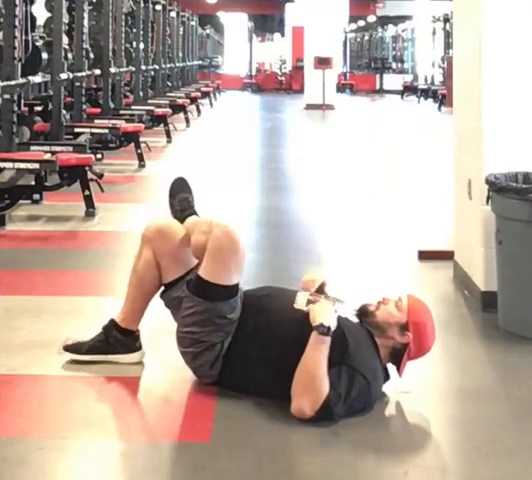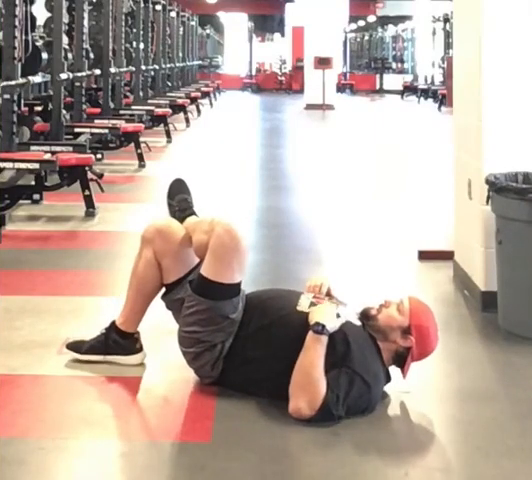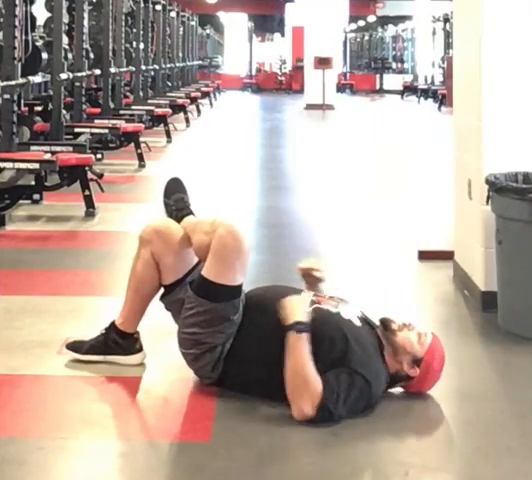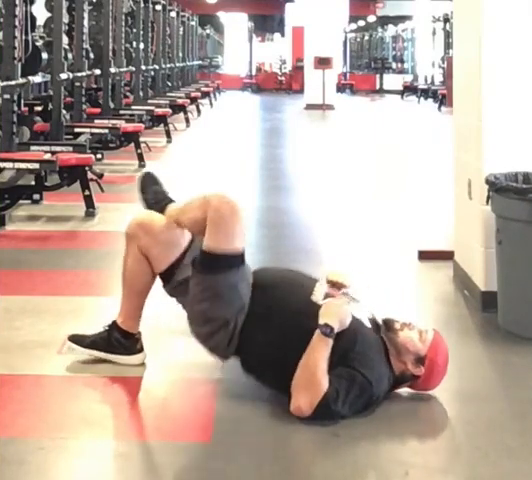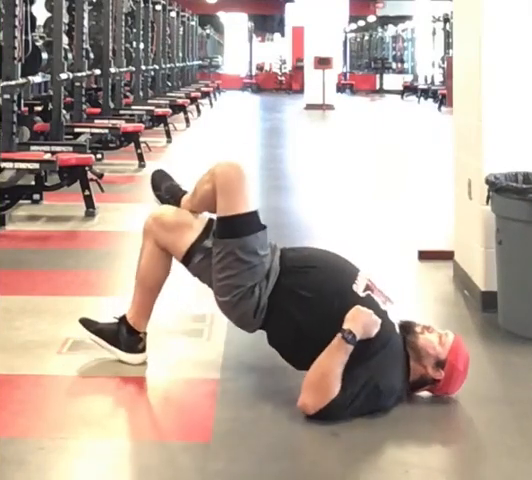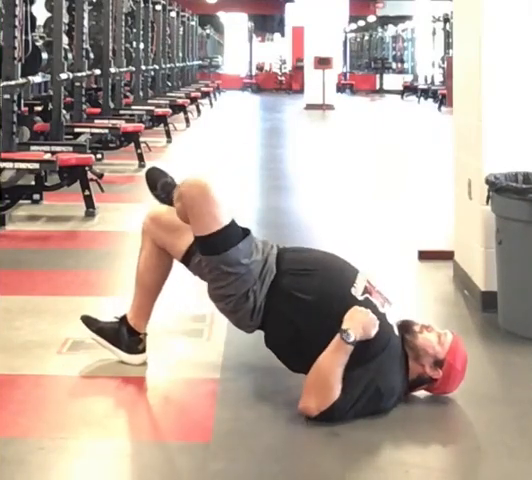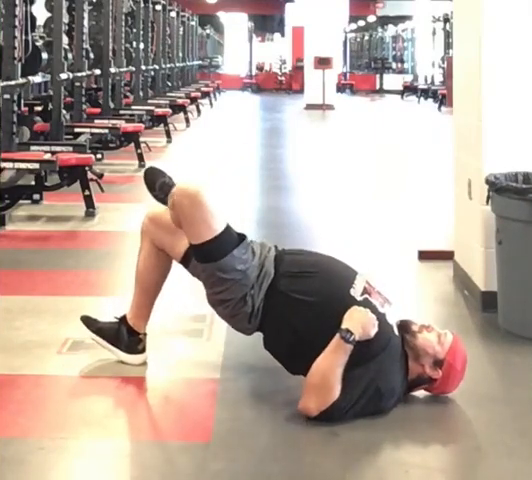
dt=0.7s
person 1, frame 1
left shoulder: (364, 374)
right shoulder: (357, 332)
left elbow: (305, 406)
left wrist: (322, 329)
right wrist: (317, 298)
left hip: (212, 349)
right hip: (232, 320)
left knee: (222, 236)
right knee: (159, 234)
left ankle: (191, 223)
right ankle: (122, 335)
person 1, frame 2
left shoulder: (364, 377)
right shoulder: (360, 333)
left elbow: (302, 405)
left wrist: (321, 329)
right wrist: (320, 296)
left hip: (215, 350)
right hip: (237, 319)
left knee: (224, 235)
right knee: (157, 235)
left ankle: (189, 221)
right ankle: (122, 338)
person 1, frame 3
left shoulder: (368, 376)
right shoulder: (366, 328)
left elbow: (305, 407)
left wrist: (298, 324)
right wrist: (314, 287)
left hip: (216, 350)
right hip: (235, 318)
left knee: (227, 237)
right knee: (156, 234)
left ankle: (187, 220)
right ankle: (122, 339)
person 1, frame 4
left shoulder: (370, 375)
right shoulder: (371, 332)
left elbow: (304, 404)
left wrist: (328, 328)
right wrist: (336, 294)
left hip: (230, 322)
right hip: (250, 295)
left knee: (223, 210)
right knee: (143, 228)
left ankle: (171, 210)
right ankle: (124, 338)
person 1, frame 5
left shoulder: (386, 377)
right shoulder: (391, 334)
left elbow: (312, 402)
left wrist: (350, 336)
left hip: (254, 290)
right hip: (274, 269)
left knee: (229, 173)
right knee: (159, 223)
left ankle: (186, 203)
right ankle: (132, 334)
person 1, frame 6
left shoulder: (385, 376)
right shoulder: (388, 333)
left elbow: (313, 405)
left wrist: (348, 336)
left hip: (252, 292)
right hip: (272, 265)
left knee: (196, 191)
right knee: (156, 224)
left ankle: (179, 199)
right ankle: (131, 333)
person 1, frame 7
left shoulder: (385, 377)
right shoulder: (389, 331)
left elbow: (313, 404)
left wrist: (349, 336)
left hip: (251, 295)
right hip: (269, 267)
left knee: (189, 197)
right knee: (155, 224)
left ankle: (174, 196)
right ankle: (132, 334)
